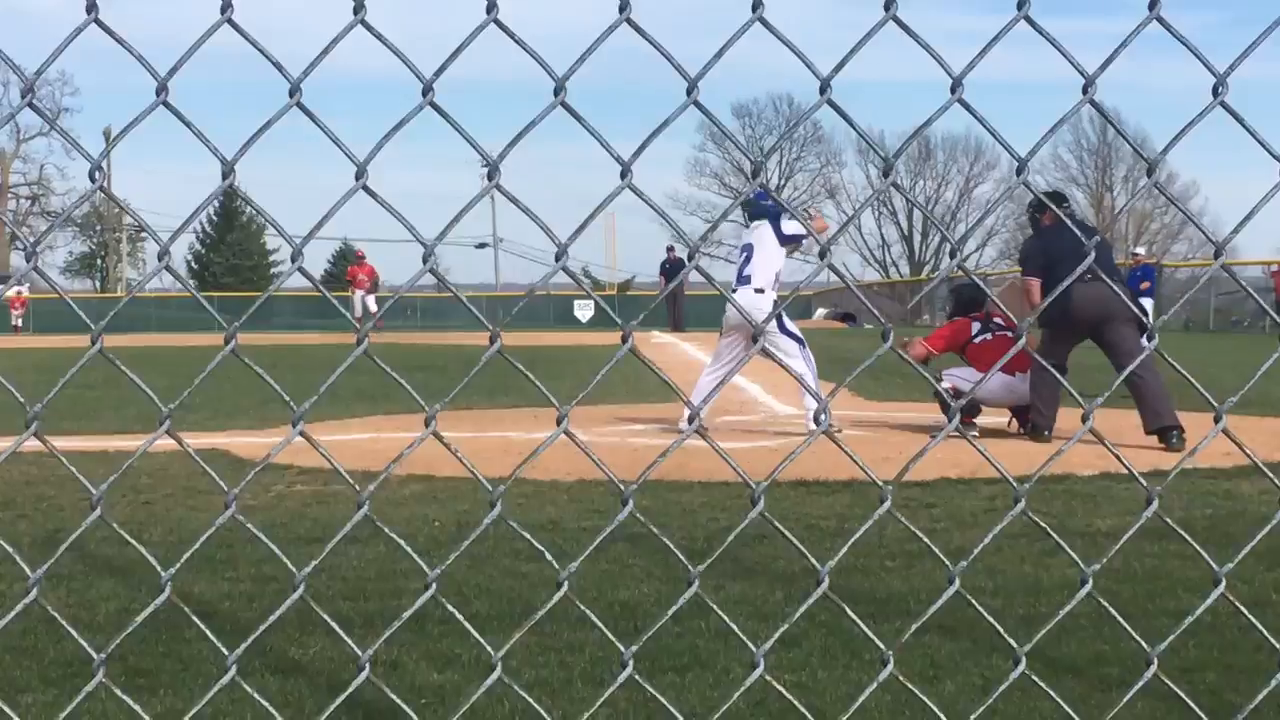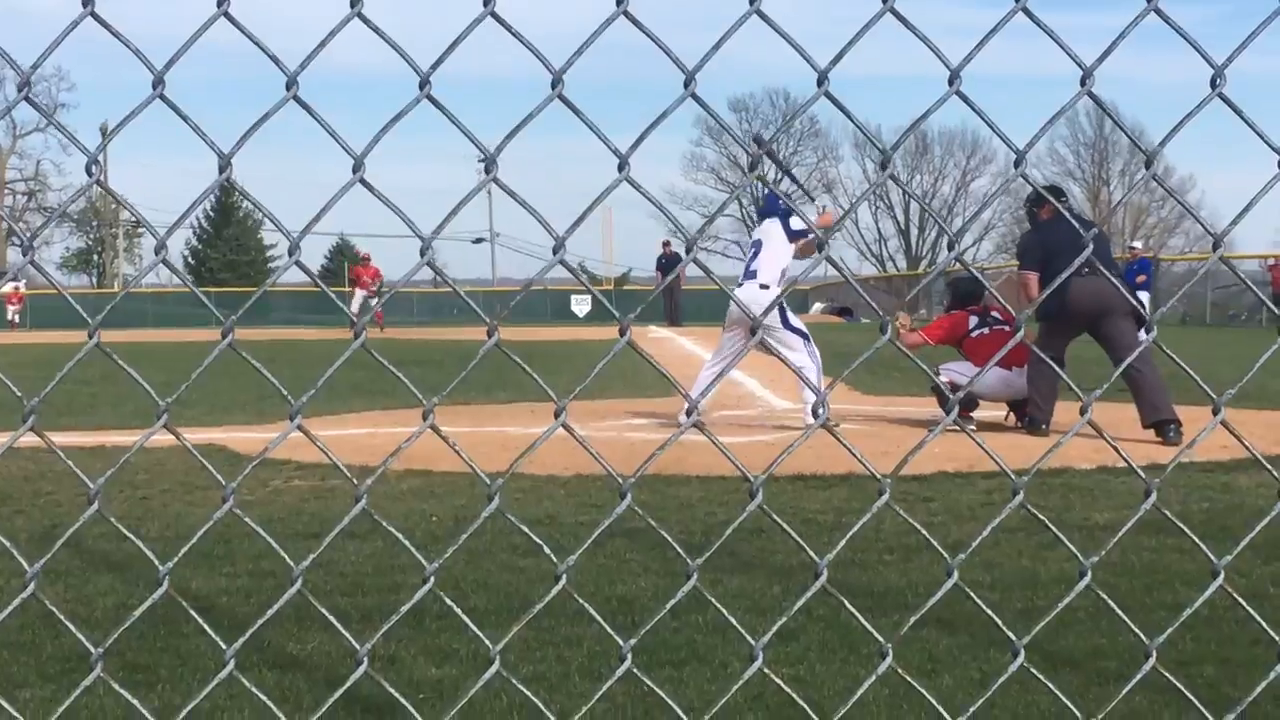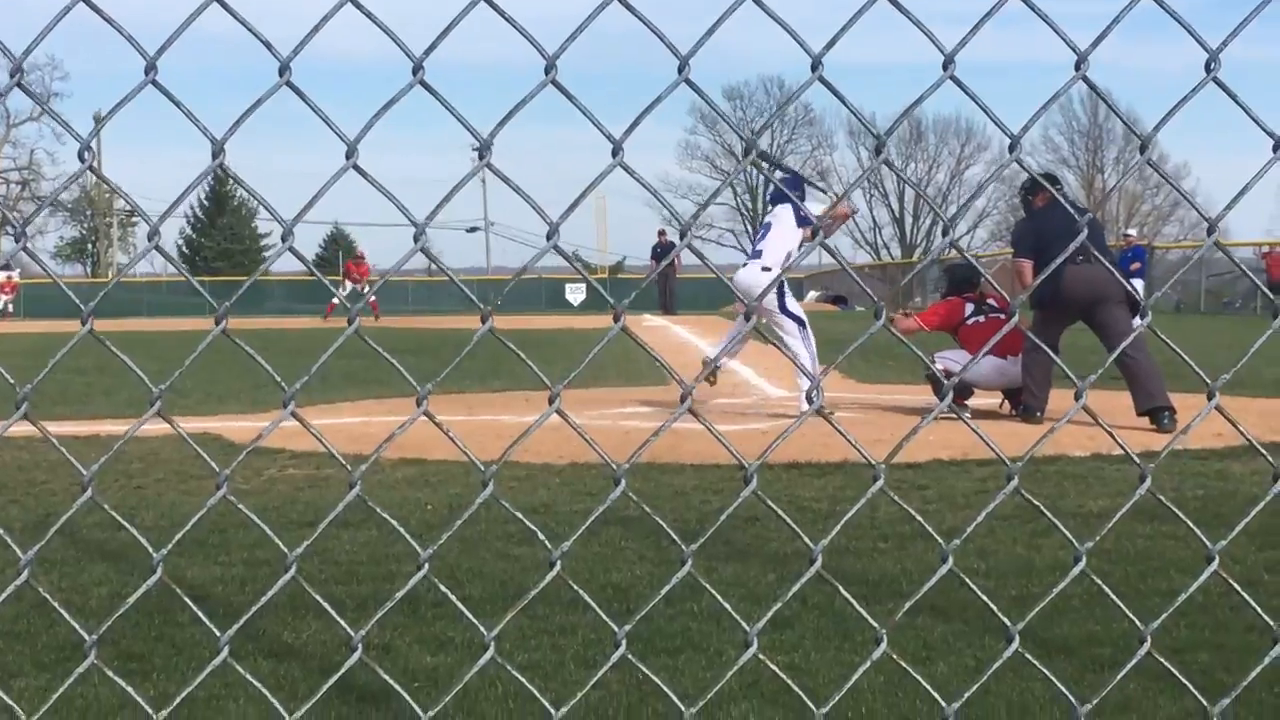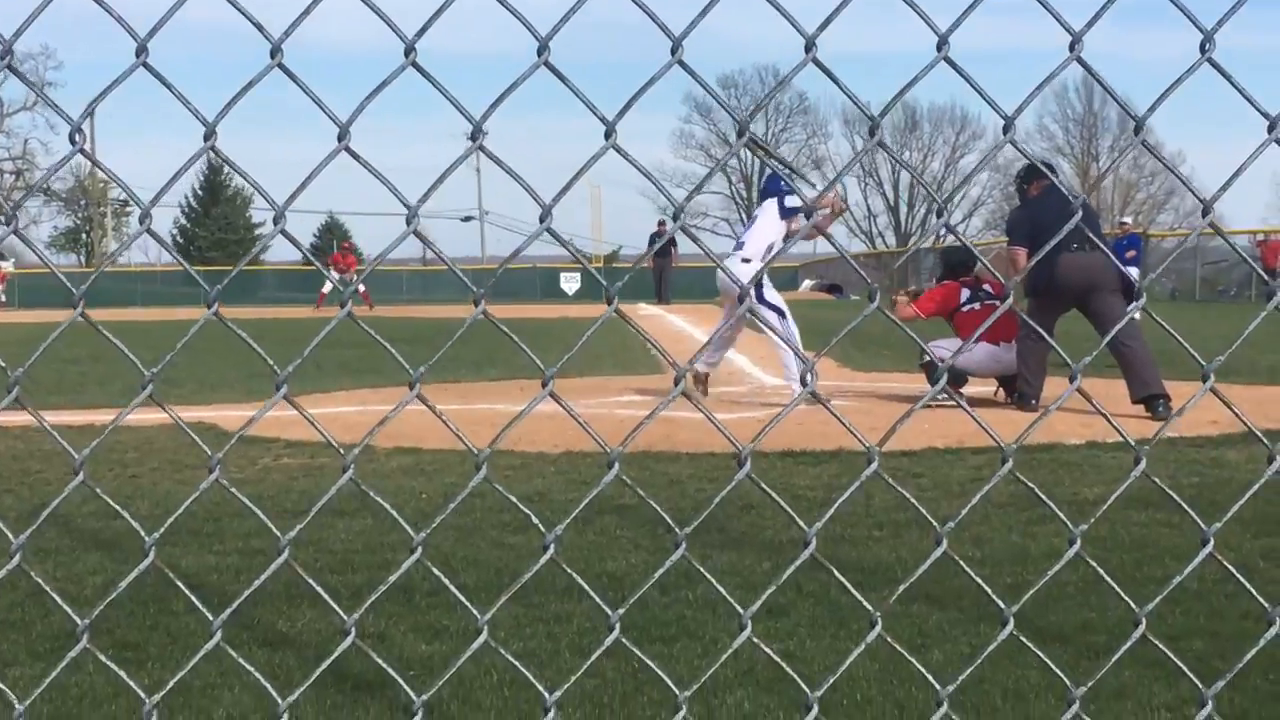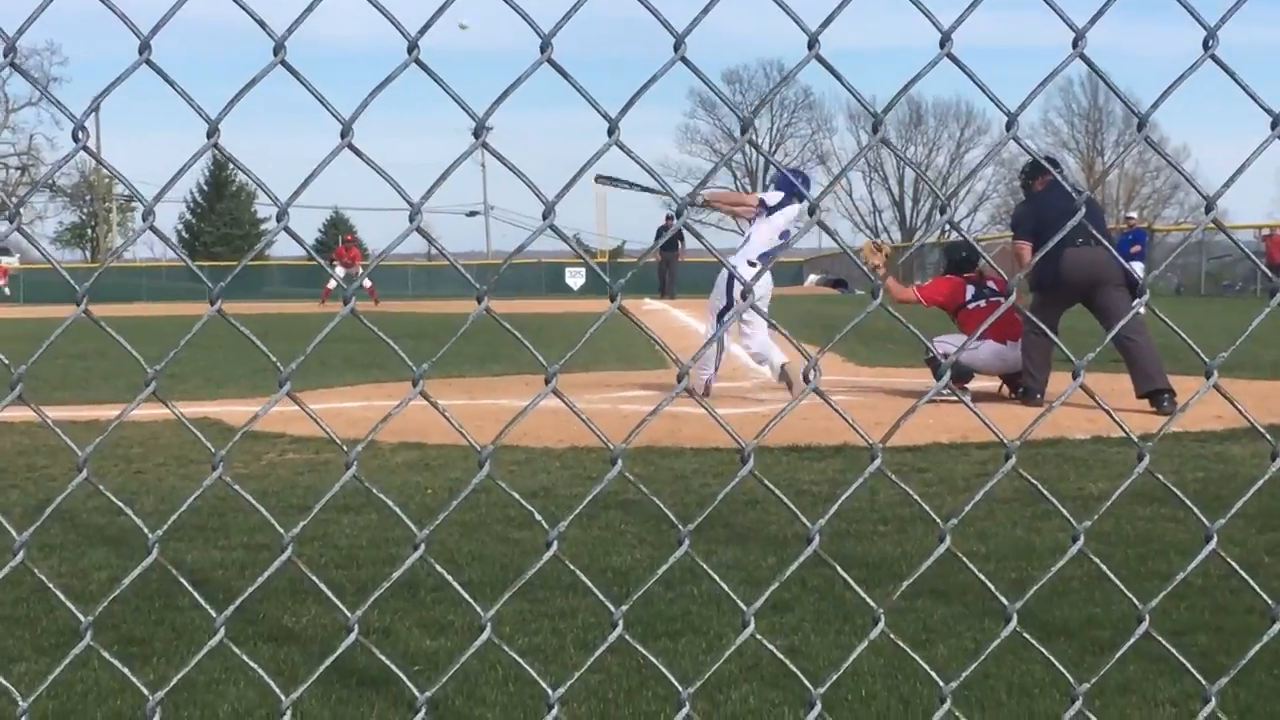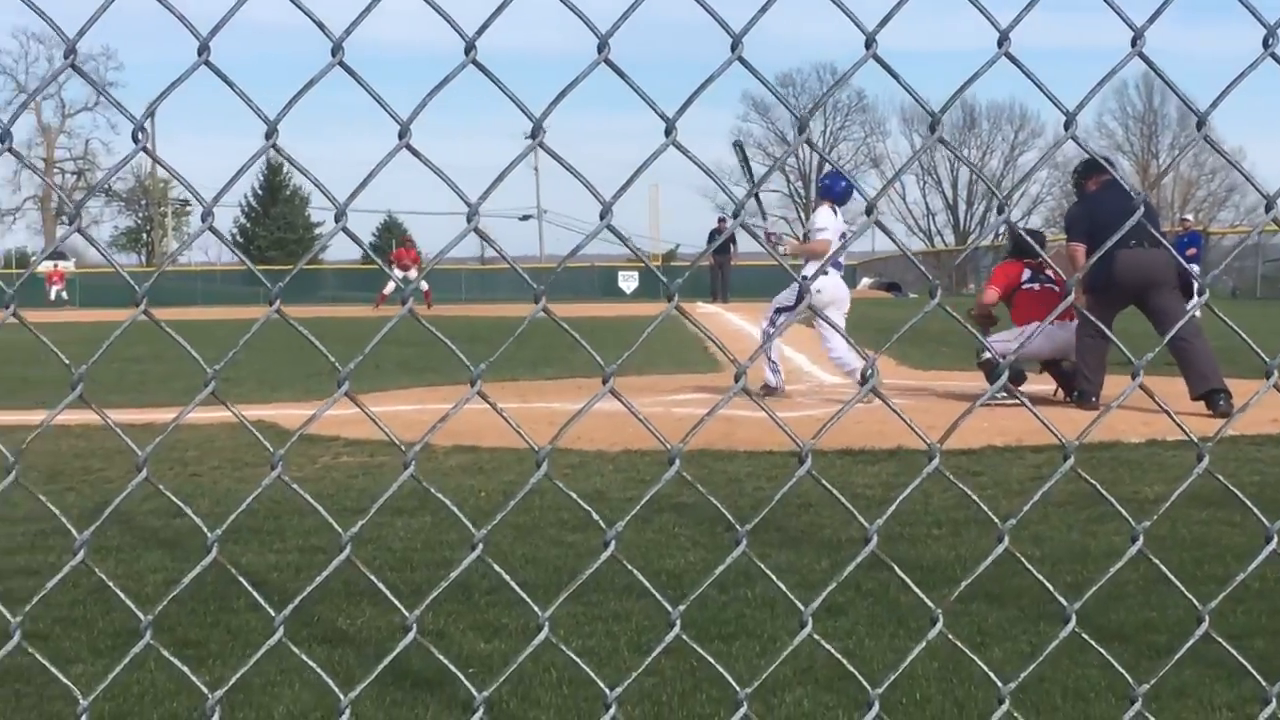
dt=0.3s
person 1, frame 1
left shoulder: (1037, 241)
right shoulder: (1093, 233)
left elbow: (1032, 286)
left wrist: (1043, 314)
left hip: (1073, 300)
right hip: (1114, 297)
left knee: (1047, 362)
right knee: (1137, 363)
left ankle: (1040, 427)
right ankle: (1169, 430)
person 1, frame 2
left shoulder: (1035, 236)
right shoulder: (1090, 227)
left elbow: (1029, 280)
left wrist: (1040, 309)
left hip: (1070, 293)
right hip: (1111, 291)
left knee: (1044, 356)
right knee: (1134, 356)
left ankle: (1038, 421)
right ankle: (1166, 424)
person 1, frame 3
left shoulder: (1029, 223)
right shoulder: (1085, 215)
left elbow: (1023, 268)
left wrist: (1035, 295)
left hip: (1065, 281)
right hip: (1105, 278)
left knee: (1039, 344)
right knee: (1128, 344)
left ankle: (1032, 408)
right ankle: (1161, 411)
person 1, frame 4
left shoulder: (1024, 212)
right shoulder: (1082, 204)
left elbow: (1018, 256)
left wrist: (1030, 284)
left hip: (1059, 269)
right hip: (1101, 266)
left knee: (1032, 331)
right knee: (1124, 332)
left ankle: (1027, 396)
right ankle: (1155, 399)
person 1, frame 5
left shoulder: (1029, 206)
right shoulder: (1087, 199)
left elbow: (1022, 251)
left wrist: (1035, 277)
left hip: (1064, 264)
right hip: (1105, 261)
left knee: (1038, 326)
right knee: (1129, 327)
left ankle: (1032, 390)
right ankle: (1161, 393)
person 1, frame 6
left shoulder: (1082, 206)
right shoulder: (1139, 201)
left elbow: (1076, 253)
left wrist: (1084, 286)
left hip: (1118, 265)
right hip: (1161, 262)
left knee: (1092, 328)
right knee: (1184, 331)
left ankle: (1087, 395)
right ankle: (1216, 395)
person 2, frame 1
left shoulder: (747, 232)
right shoulder: (774, 227)
right elbow: (822, 226)
left wrist: (801, 225)
right wrist: (813, 216)
left hip: (735, 305)
right hip: (760, 304)
left knee: (718, 365)
right knee: (801, 359)
left ankle: (689, 418)
right ankle: (817, 419)
person 2, frame 2
left shoulder: (760, 231)
right shoulder: (781, 225)
left elbow: (803, 250)
right elbow: (828, 220)
left wrist: (820, 230)
right wrist: (824, 218)
left hip: (740, 299)
right hip: (765, 299)
left knee: (720, 359)
right knee: (806, 354)
left ankle: (690, 411)
right ankle: (815, 415)
person 2, frame 3
left shoulder: (774, 215)
right shoulder: (791, 211)
left elbow: (816, 234)
right elbow: (838, 210)
left wrist: (841, 218)
right wrist: (841, 210)
left hip: (744, 277)
right hip: (766, 280)
left knee: (746, 321)
right knee: (800, 339)
left ankle: (715, 360)
right ankle: (810, 402)
person 2, frame 4
left shoulder: (766, 209)
right shoulder: (785, 205)
left elbow: (810, 230)
right elbow: (824, 200)
left wrist: (833, 214)
right wrist: (833, 205)
left hip: (726, 271)
right hip: (747, 273)
left knee: (732, 322)
right knee: (783, 330)
left ankle: (703, 367)
right ankle: (803, 388)
person 2, frame 5
left shoulder: (782, 200)
right shoulder: (792, 210)
left elbow: (746, 201)
right elbow: (750, 210)
left wrist: (710, 197)
right wrist: (715, 202)
left hip: (738, 272)
right hip: (761, 279)
left knee: (718, 327)
right knee: (754, 336)
left ankle: (702, 384)
right ankle: (781, 367)
person 2, frame 6
left shoulder: (824, 213)
right shoulder: (836, 217)
left elbow: (821, 247)
left wrist: (789, 248)
right wrist: (784, 242)
left hip: (815, 285)
right hip: (839, 288)
left knee: (771, 325)
right knee: (836, 344)
left ankle: (774, 382)
right ankle: (863, 375)
person 3, frame 1
left shoulder: (956, 326)
right shoulder: (1002, 318)
left elbow: (915, 354)
left wrist: (913, 342)
left hip: (998, 387)
right hip: (1029, 387)
left knee: (944, 379)
left ankle: (964, 423)
right ankle: (1028, 420)
person 3, frame 2
left shoulder: (954, 318)
right shoulder: (999, 311)
left elbow: (909, 341)
left wrist: (901, 330)
left hip: (995, 380)
right hip: (1025, 380)
left knee: (942, 374)
left ankle: (962, 418)
right ankle: (1025, 416)
person 3, frame 3
left shoulder: (950, 305)
right shoulder: (997, 300)
left elbow: (904, 327)
left wrist: (898, 318)
left hip: (991, 370)
right hip: (1023, 371)
left knee: (937, 362)
left ankle: (956, 405)
right ankle: (1021, 402)
person 3, frame 4
left shoulder: (945, 290)
right shoulder: (993, 284)
left elbow: (903, 315)
left wrist: (901, 301)
left hip: (985, 357)
right hip: (1016, 357)
left knee: (931, 351)
left ankle: (950, 392)
right ankle: (1016, 390)
person 3, frame 5
left shoulder: (948, 284)
right shoulder: (996, 281)
left elbow: (902, 295)
left wrist: (883, 273)
left hip: (992, 353)
right hip: (1020, 353)
left knee: (936, 347)
left ankle: (955, 386)
right ankle: (1019, 384)
person 3, frame 6
left shoulder: (1006, 268)
right shoulder: (1051, 272)
left elbow: (987, 299)
left wrist: (978, 313)
left hip: (1039, 333)
right hip: (1070, 334)
left knee: (987, 349)
right knee: (1048, 351)
left ankle: (1008, 390)
right ankle: (1075, 390)
